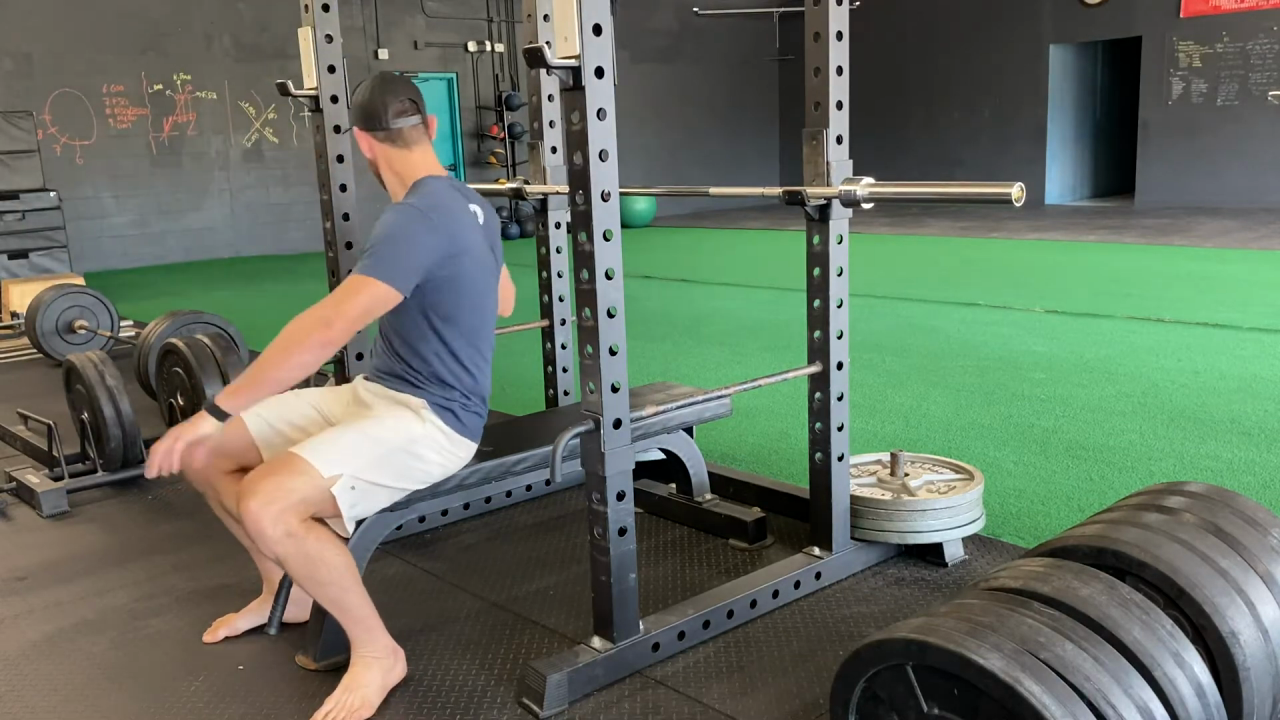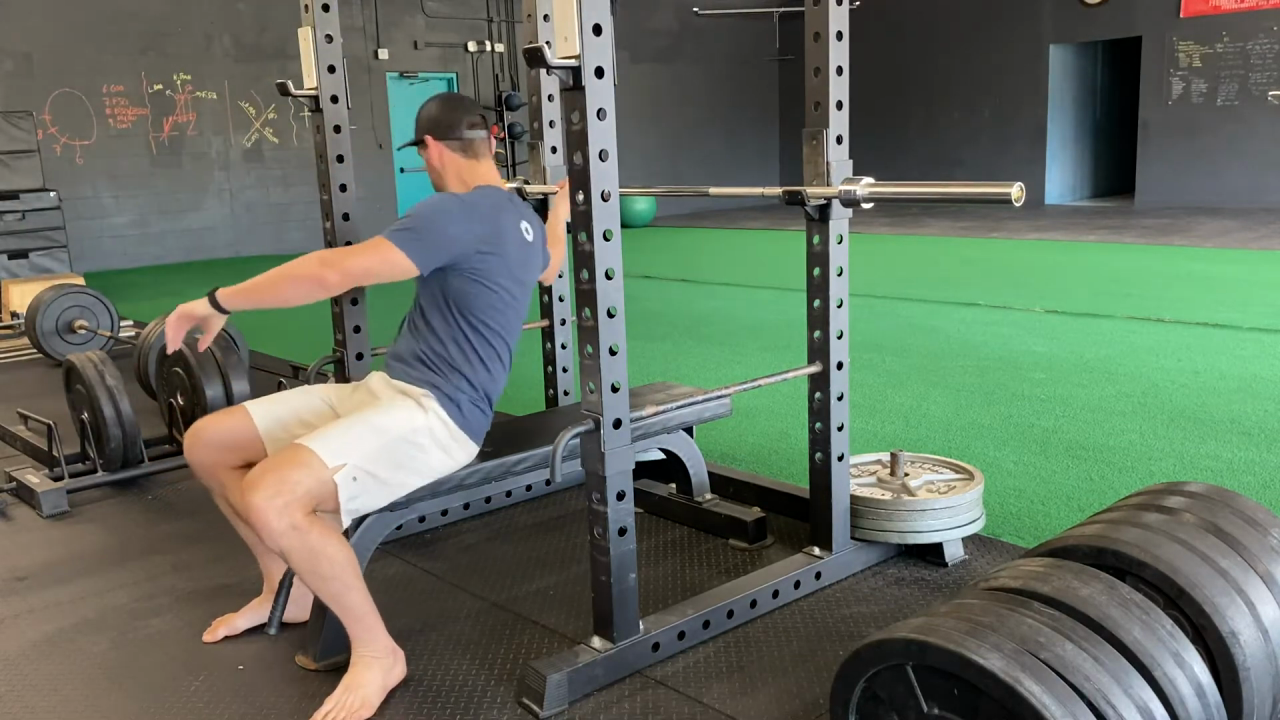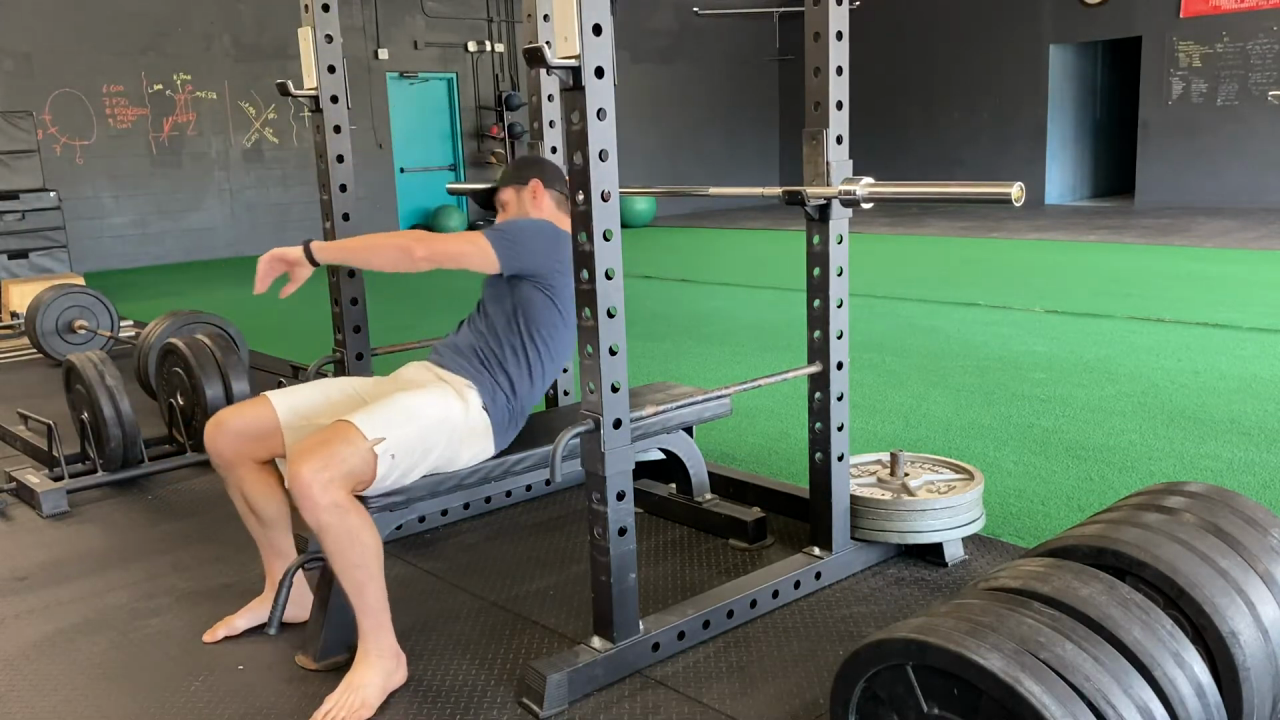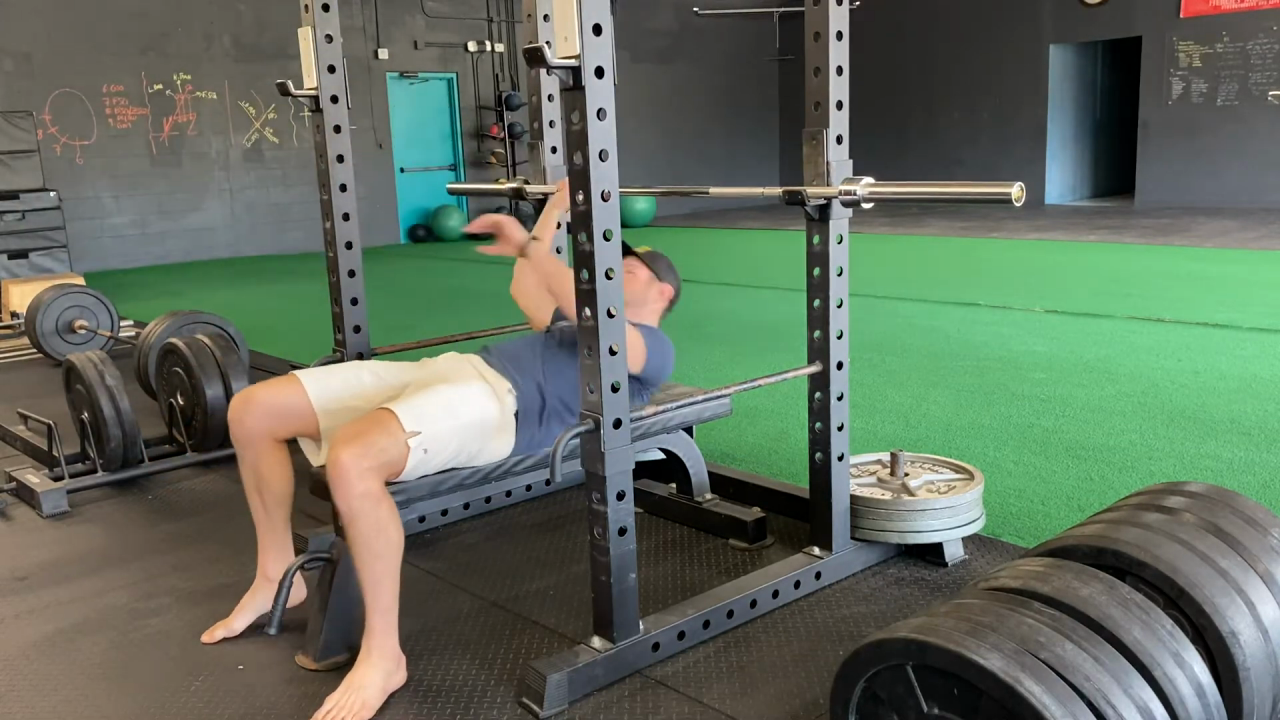
dt=0.5s
person 1, frame 1
left shoulder: (417, 218)
right shoulder: (467, 204)
left elbow: (328, 328)
right elbow: (503, 302)
left wrist: (218, 410)
left hip: (428, 420)
right hip: (376, 394)
left knee: (265, 506)
right knee: (200, 454)
left ankle: (377, 652)
right ankle: (284, 588)
person 1, frame 2
left shoulder: (457, 213)
right shoulder: (523, 221)
left elbow: (336, 271)
right elbow: (549, 267)
left wrist: (218, 301)
right wrist: (563, 204)
left hip: (434, 416)
right hip: (386, 388)
left knee: (269, 498)
right knee: (207, 443)
left ankle: (377, 652)
right ankle: (286, 588)
person 1, frame 3
left shoulder: (545, 239)
right shoulder: (560, 261)
left elbow: (423, 251)
left wrist: (314, 254)
right wrist: (568, 197)
left hip: (463, 404)
left knee: (313, 473)
right knee: (227, 433)
left ankle: (381, 654)
right ankle: (285, 586)
person 1, frame 4
left shoulder: (653, 351)
right elbow: (527, 289)
left wrist: (529, 245)
right wrist: (555, 210)
left hip: (494, 403)
left knee: (351, 461)
right knee: (251, 411)
left ankle: (382, 654)
right ankle: (275, 576)
